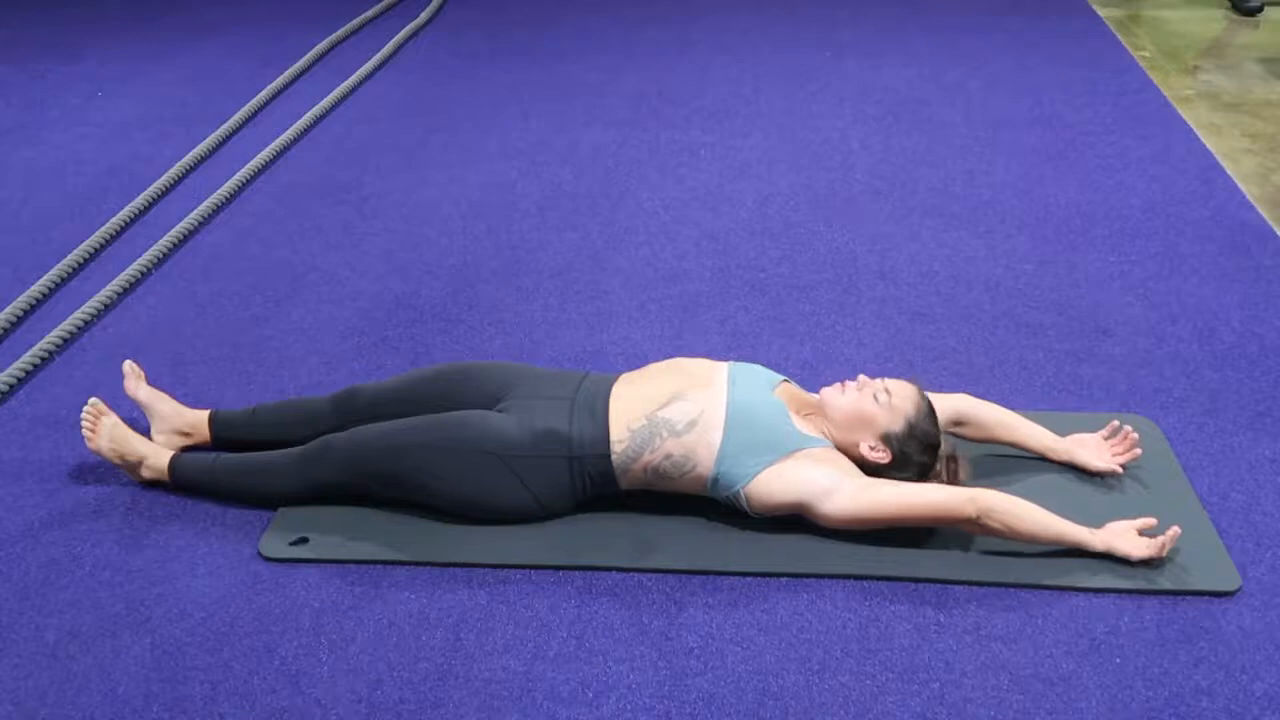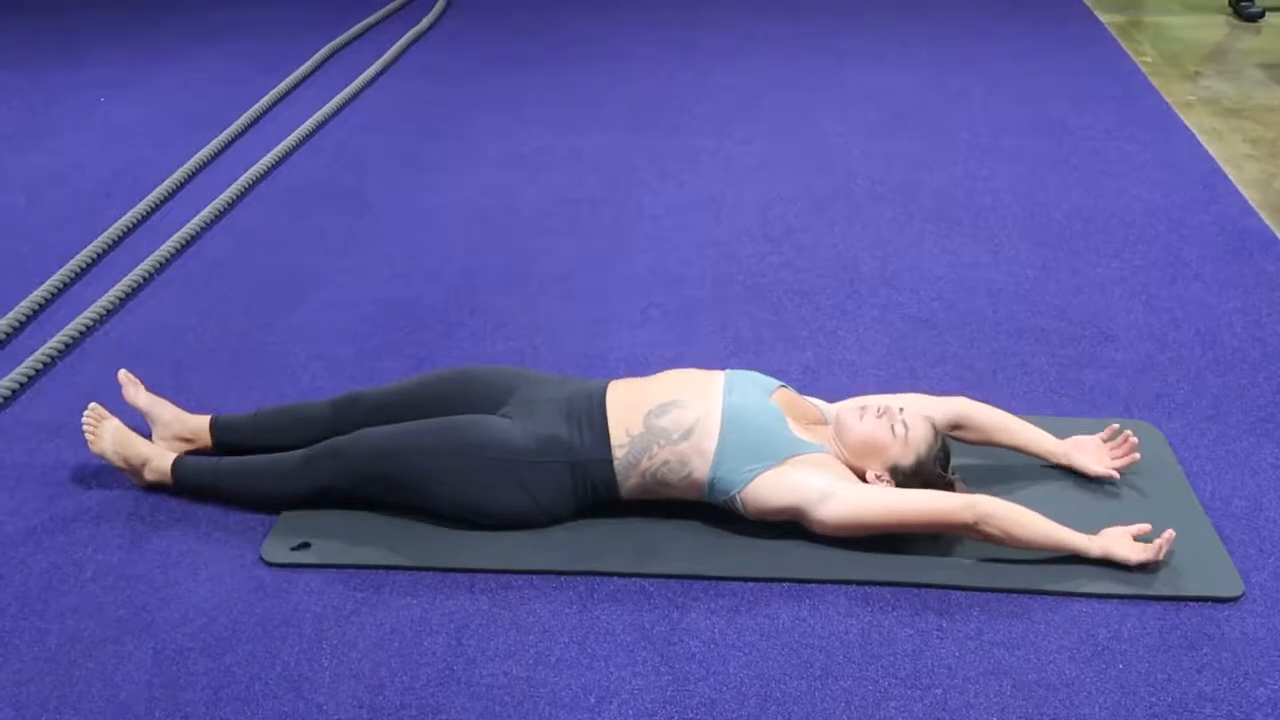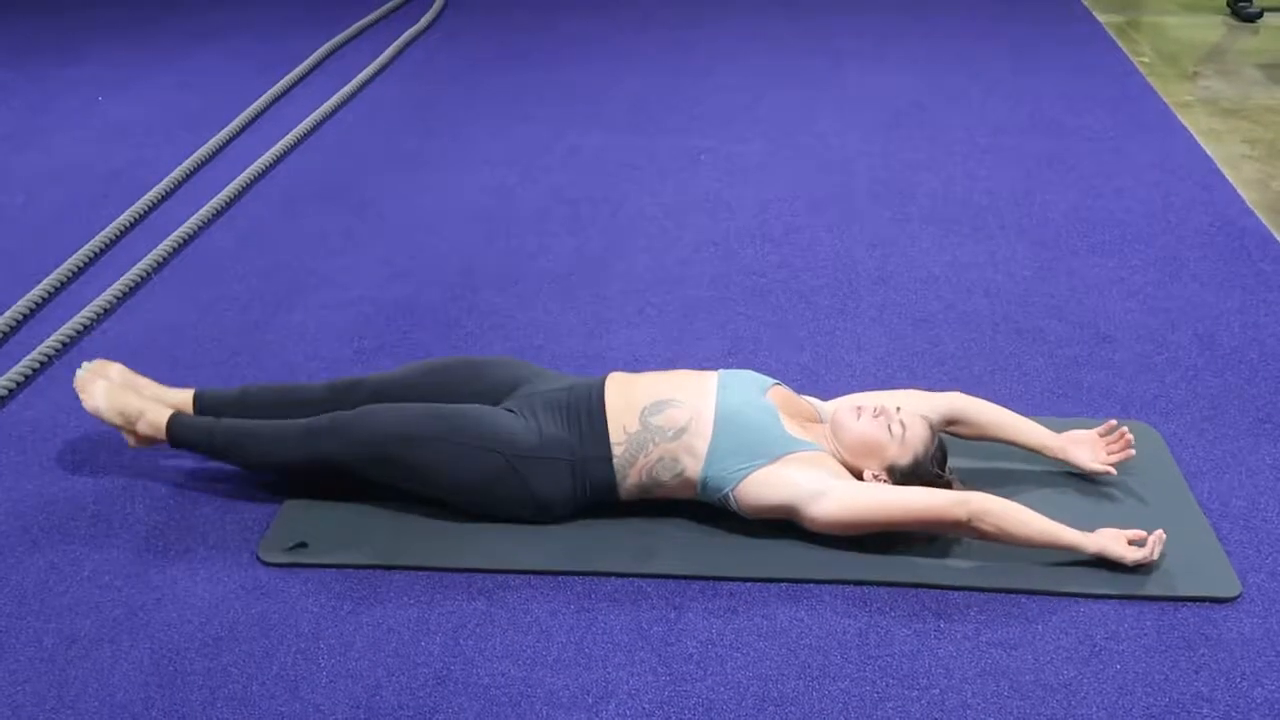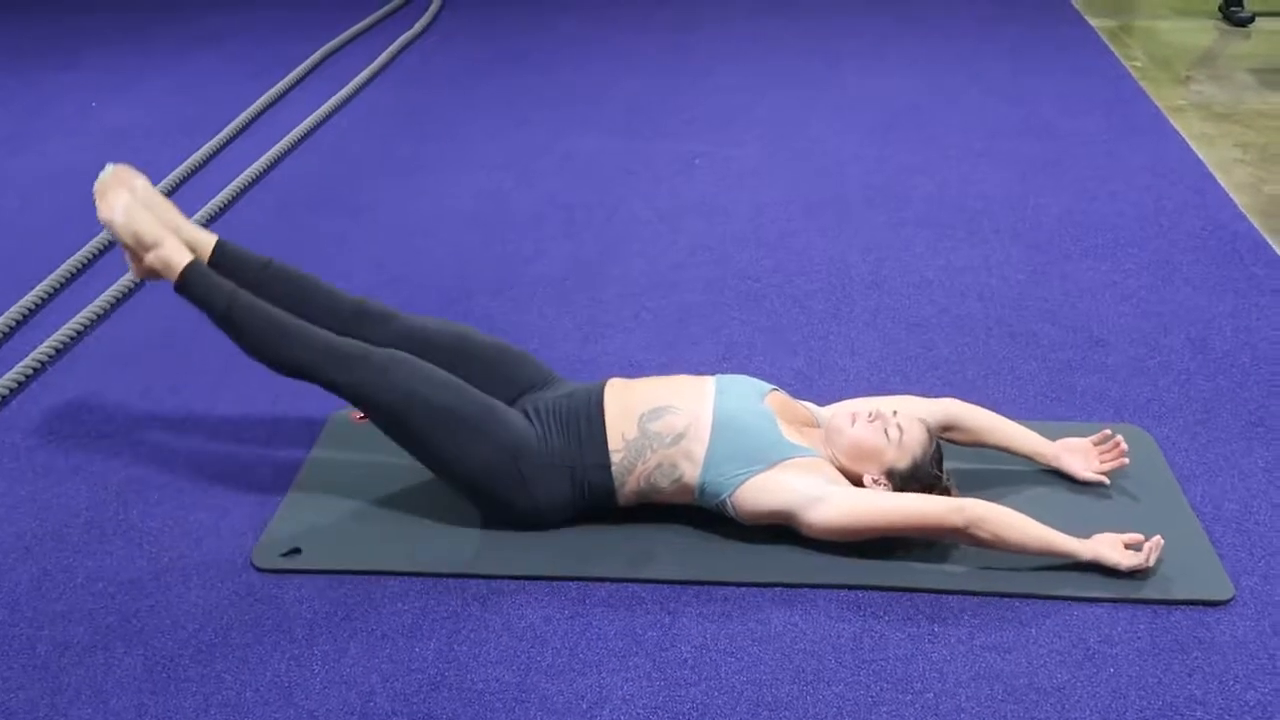
dt=0.5s
person 1, frame 1
left shoulder: (823, 482)
right shoulder: (806, 405)
left elbow: (969, 508)
right elbow: (961, 403)
left wrist: (1102, 539)
right wrist: (1068, 447)
left hip: (544, 463)
right hip: (564, 393)
left knee: (339, 461)
right knee: (364, 405)
left ankle: (160, 463)
right ankle: (194, 422)
person 1, frame 2
left shoulder: (821, 491)
right shoulder: (819, 416)
left elbow: (971, 513)
right elbow: (959, 403)
left wrist: (1097, 544)
right wrist: (1066, 451)
left hip: (548, 469)
right hip: (569, 399)
left knee: (340, 467)
right knee: (362, 409)
left ankle: (164, 470)
right ankle: (194, 428)
person 1, frame 3
left shoulder: (819, 489)
right shoulder: (825, 413)
left elbow: (964, 511)
right elbow: (954, 398)
left wrist: (1097, 543)
right wrist: (1064, 443)
left hip: (548, 465)
right hip: (569, 395)
left knee: (345, 437)
right knee: (362, 392)
left ankle: (162, 424)
right ankle: (178, 401)
person 1, frame 4
left shoulder: (816, 498)
right shoulder: (820, 420)
left elbow: (960, 519)
right elbow: (951, 409)
left wrist: (1084, 550)
right wrist: (1056, 452)
left hip: (539, 472)
right hip: (561, 404)
left knee: (350, 362)
right knee: (380, 328)
left ankle: (175, 260)
right ankle: (190, 243)
